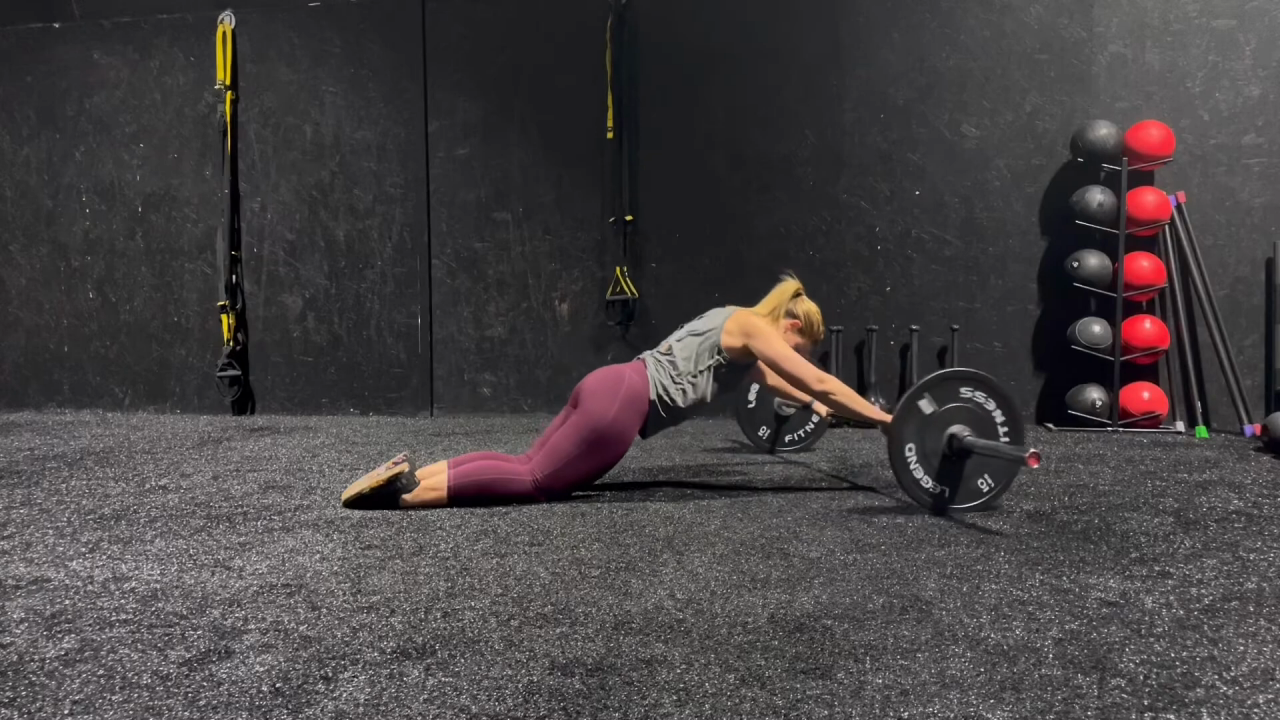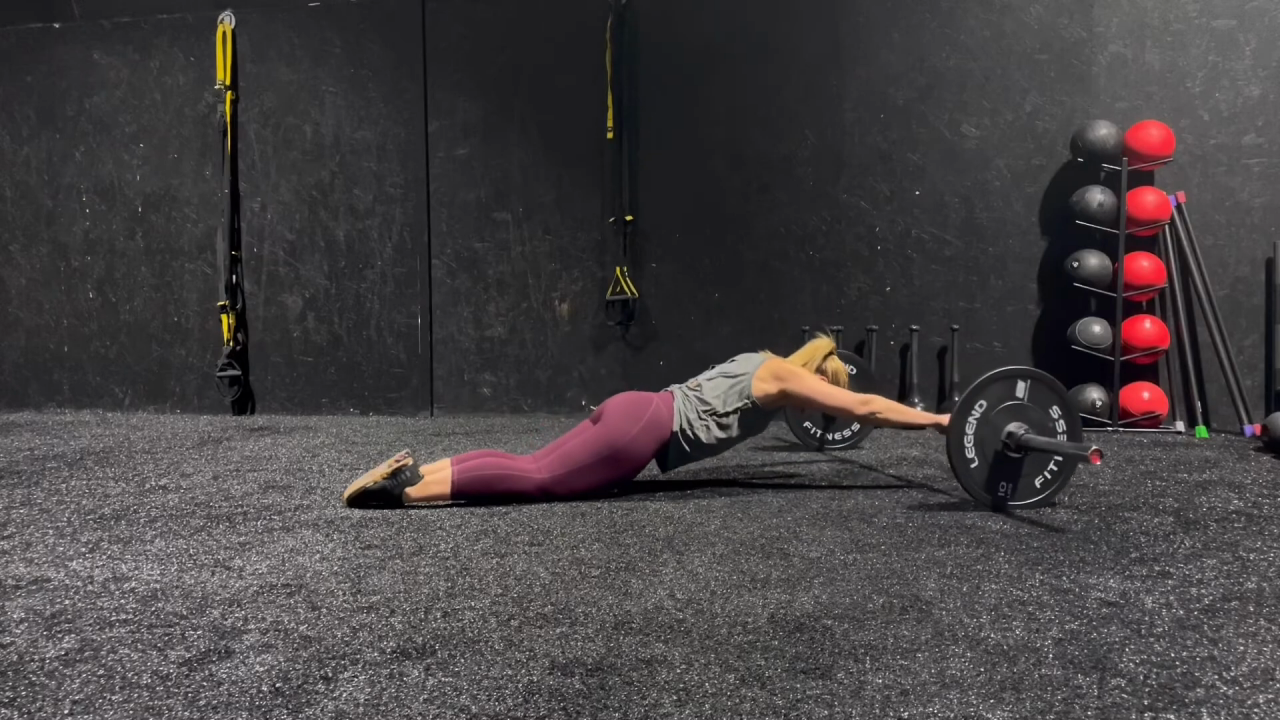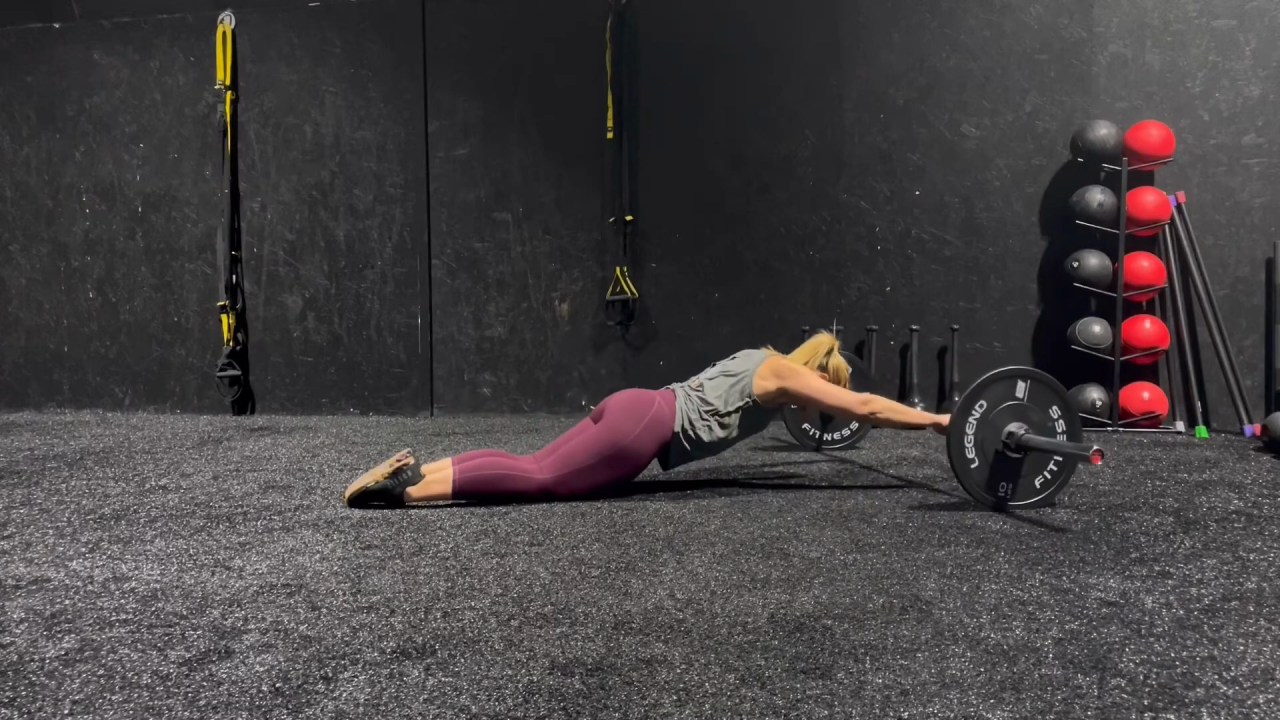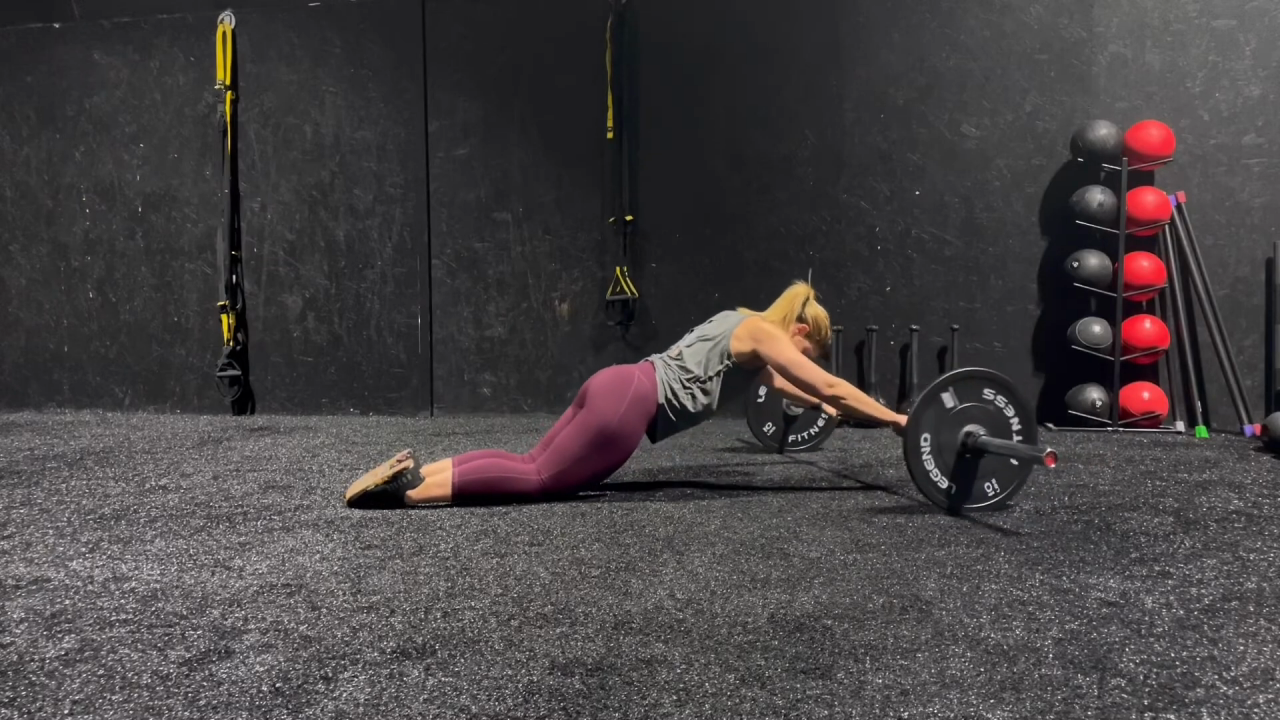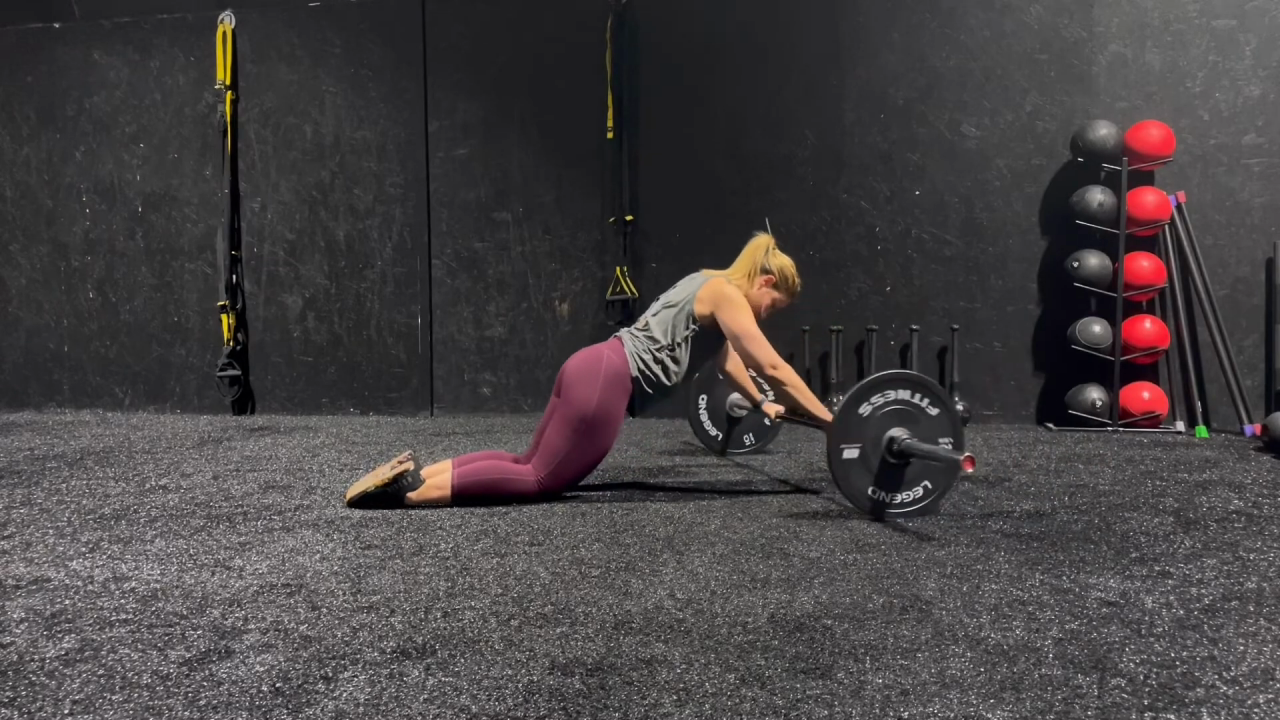
dt=0.5s
person 1, frame 1
left shoulder: (736, 324)
right shoulder: (755, 327)
left elbow: (769, 377)
right elbow: (819, 380)
left wrist: (814, 407)
right wrist: (884, 418)
left hip: (608, 389)
right hip: (622, 401)
left knee: (530, 469)
right knee: (533, 481)
left ankle: (408, 474)
right ankle: (405, 490)
person 1, frame 2
left shoulder: (765, 363)
right shoulder: (785, 376)
left elbow: (850, 406)
right elbow: (862, 406)
left wrist: (901, 414)
right wrist: (936, 422)
left hip: (631, 414)
right hip: (644, 427)
left knee: (531, 465)
right knee: (536, 478)
left ankle: (414, 469)
right ankle: (407, 486)
person 1, frame 3
left shoulder: (766, 360)
right shoulder: (787, 375)
left elbow: (849, 403)
right elbow: (861, 405)
right wrist: (934, 421)
left hip: (632, 410)
right hip: (645, 425)
left knee: (534, 466)
right knee: (539, 478)
left ankle: (414, 470)
right ankle: (408, 485)
person 1, frame 4
left shoulder: (744, 324)
right shoulder: (764, 332)
left elbow: (776, 380)
right elbow: (829, 384)
left wrist: (821, 407)
right wrist: (894, 419)
left hip: (614, 387)
right hip: (629, 402)
left knee: (534, 465)
right knee: (537, 480)
left ankle: (415, 470)
right ankle: (411, 488)
person 1, frame 5
left shoulder: (712, 284)
right shoulder: (728, 295)
left elbow: (727, 356)
right elbow: (774, 367)
left wrist: (760, 404)
right wrist: (828, 420)
left hip: (593, 371)
right hip: (606, 380)
left knee: (534, 465)
right knee: (539, 480)
left ankle: (416, 472)
right ankle: (412, 488)
